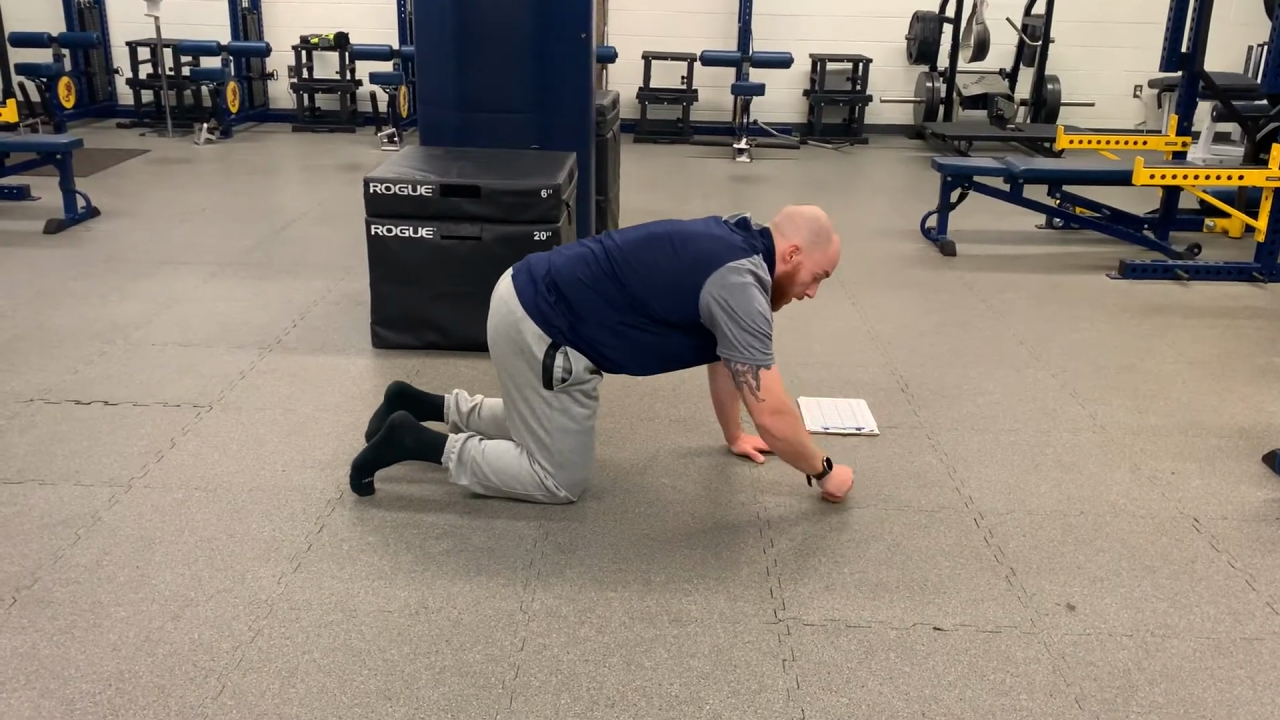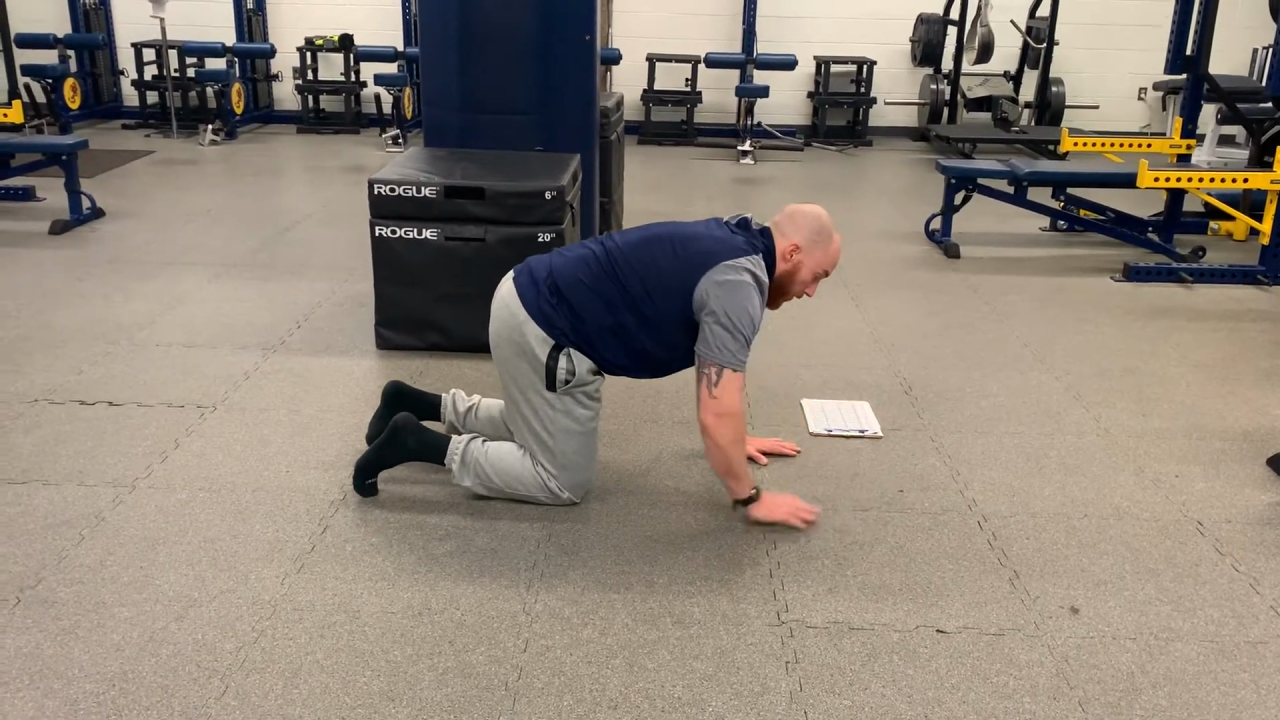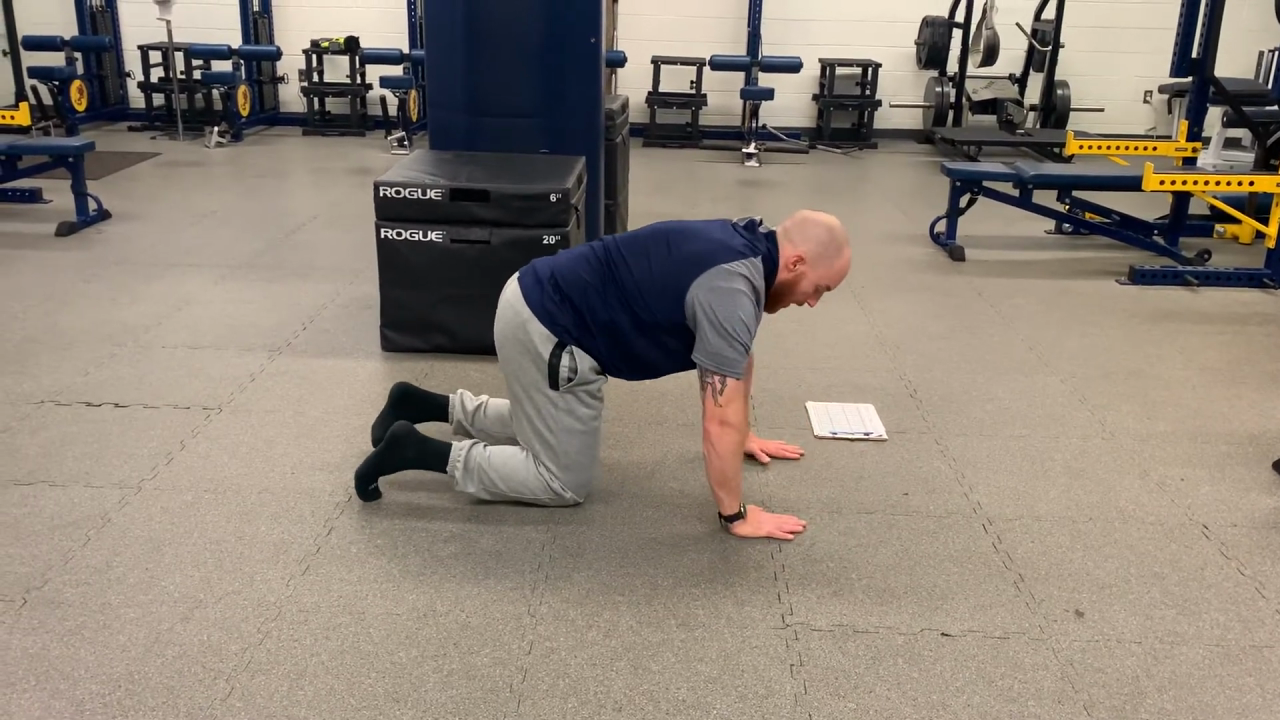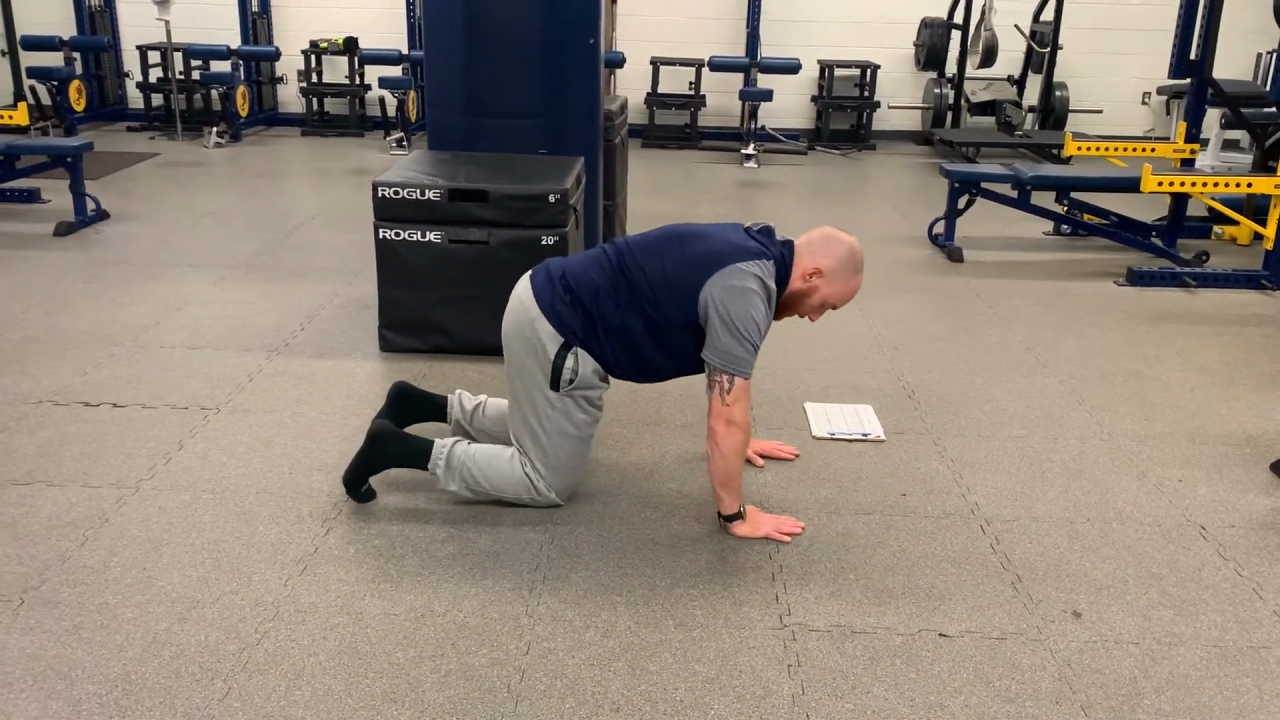
dt=0.5s
person 1, frame 1
left shoulder: (735, 245)
right shoulder: (740, 285)
left elbow: (723, 358)
right elbow: (772, 414)
left wrist: (734, 436)
right wrist: (824, 473)
left hip: (531, 303)
right hip: (540, 327)
left knee: (539, 429)
right knee: (559, 479)
left ankle: (421, 405)
right ankle: (418, 442)
person 1, frame 2
left shoulder: (738, 243)
right shoulder: (738, 285)
left elbow: (722, 362)
right elbow: (716, 415)
left wrist: (737, 439)
right wrist: (750, 499)
left hip: (530, 303)
right hip: (543, 330)
left knee: (536, 430)
right knee: (562, 480)
left ankle: (417, 406)
right ankle: (420, 444)
person 1, frame 3
left shoulder: (747, 247)
right shoulder: (731, 289)
left elbow: (738, 362)
right elbow: (720, 421)
left wrist: (743, 438)
right wrist: (736, 515)
left hip: (538, 305)
right hip: (547, 329)
left knee: (543, 428)
right knee: (564, 480)
left ankle: (425, 403)
right ankle: (421, 451)
person 1, frame 4
left shoulder: (756, 250)
right shoulder: (746, 292)
right elbow: (724, 419)
left wrist: (739, 441)
right wrist: (735, 515)
left hip: (548, 305)
right hip: (556, 331)
left knee: (538, 431)
right knee: (549, 480)
left ankle: (422, 404)
right ankle: (403, 448)
